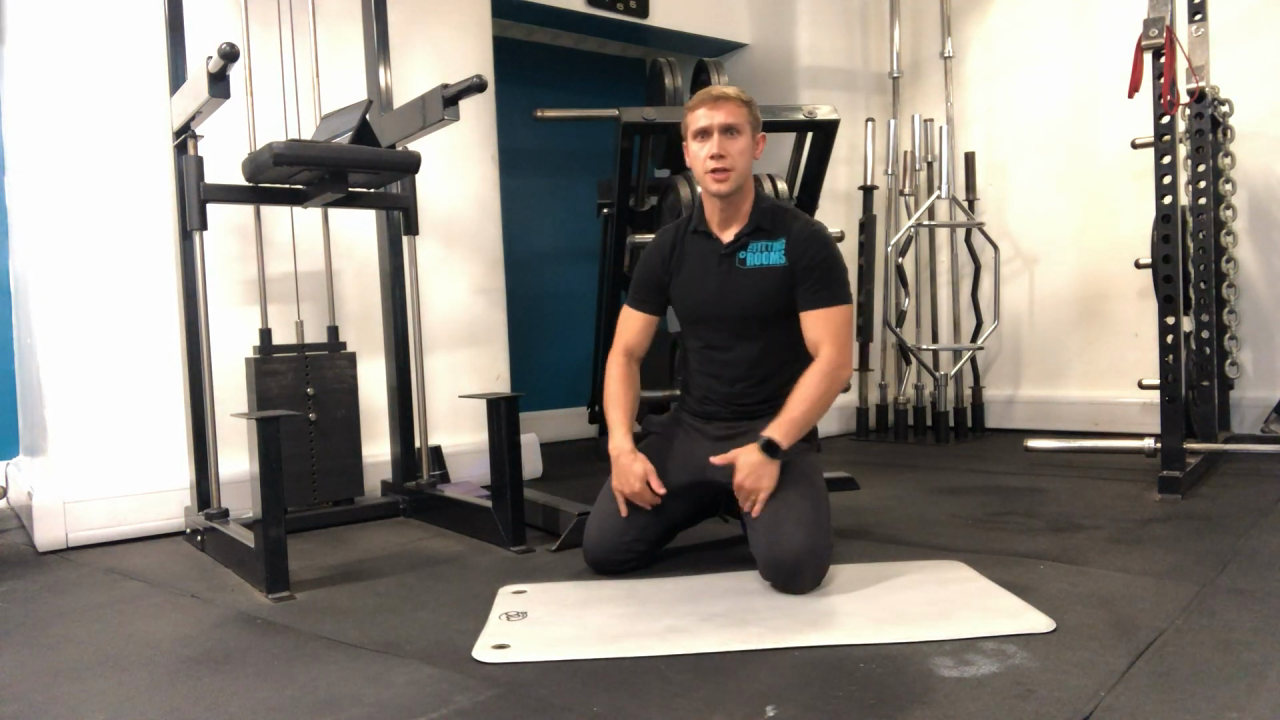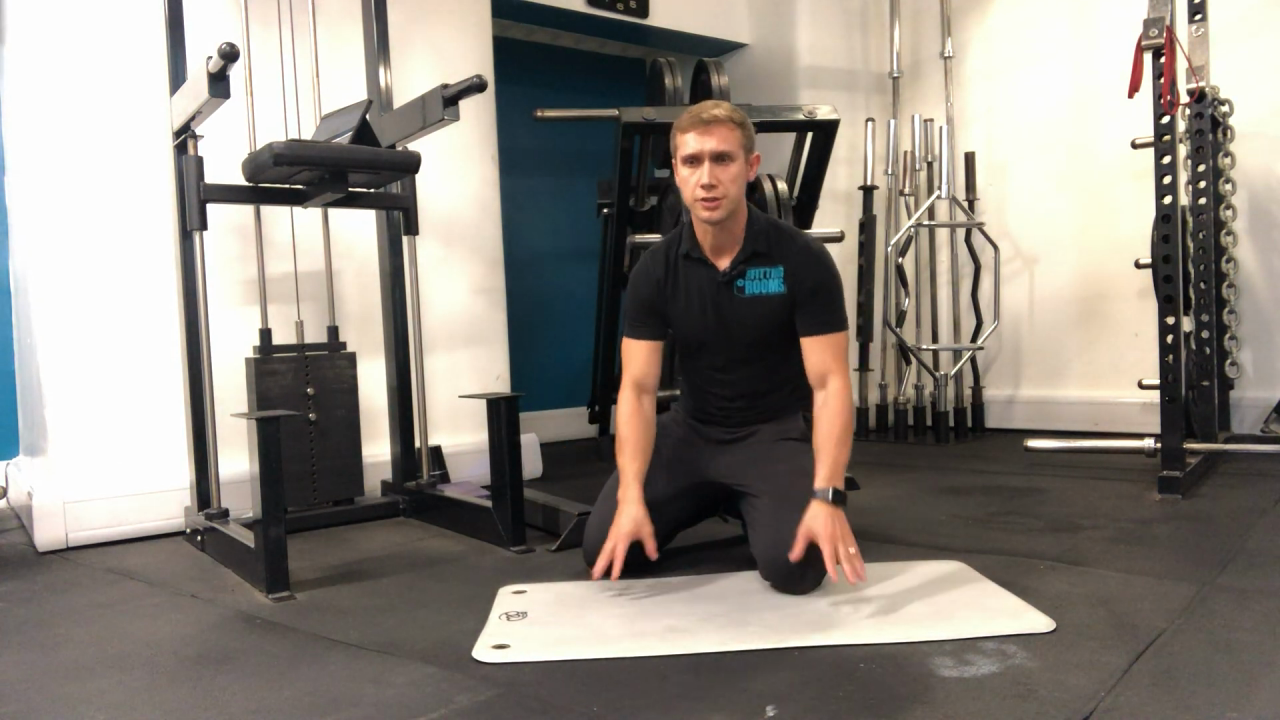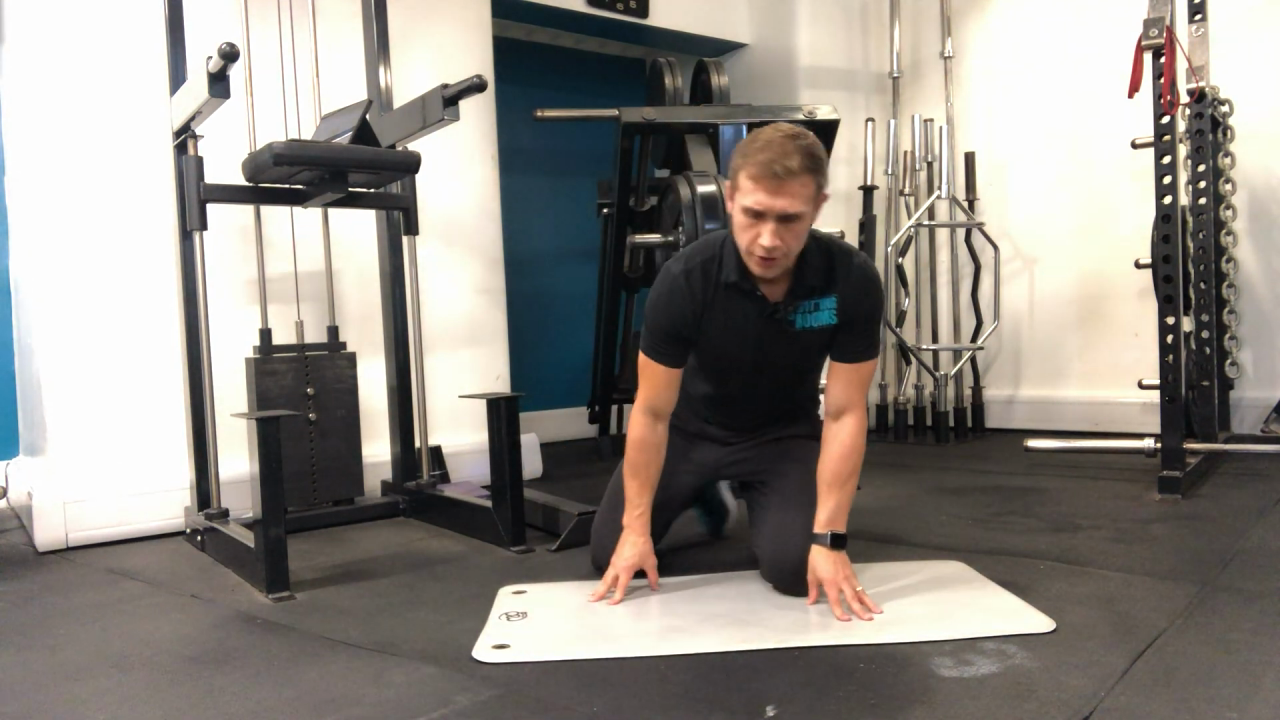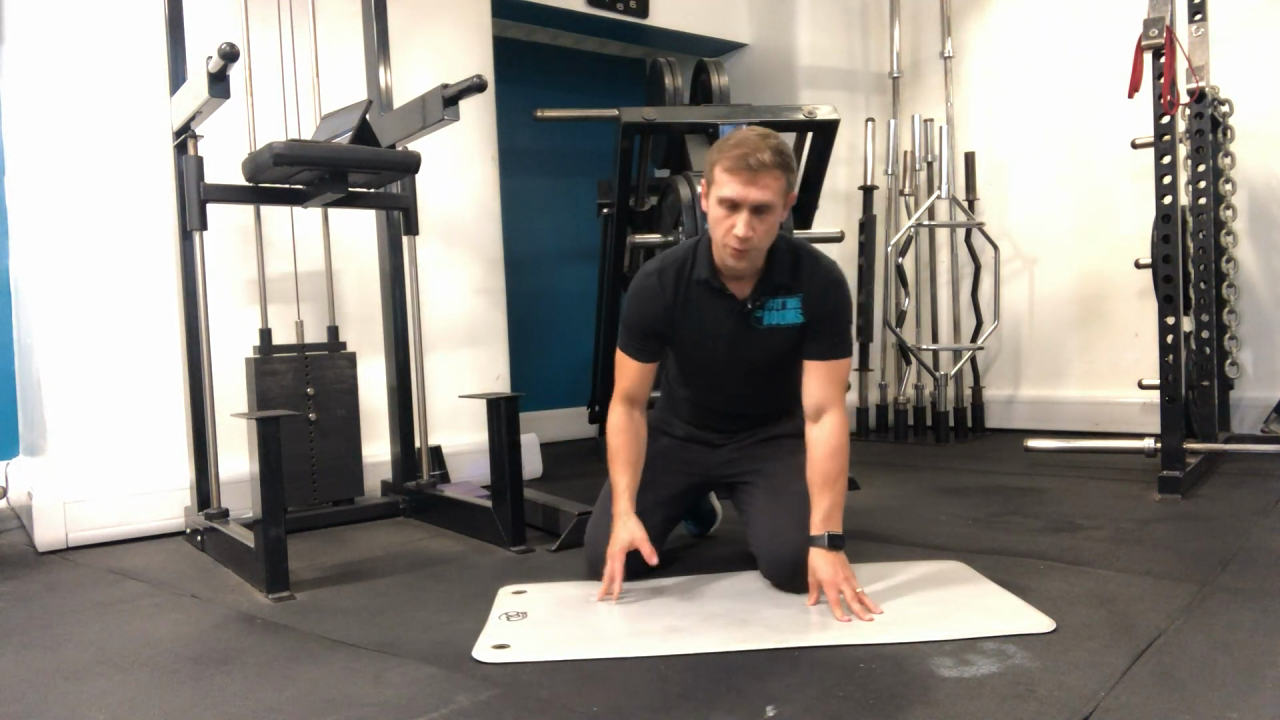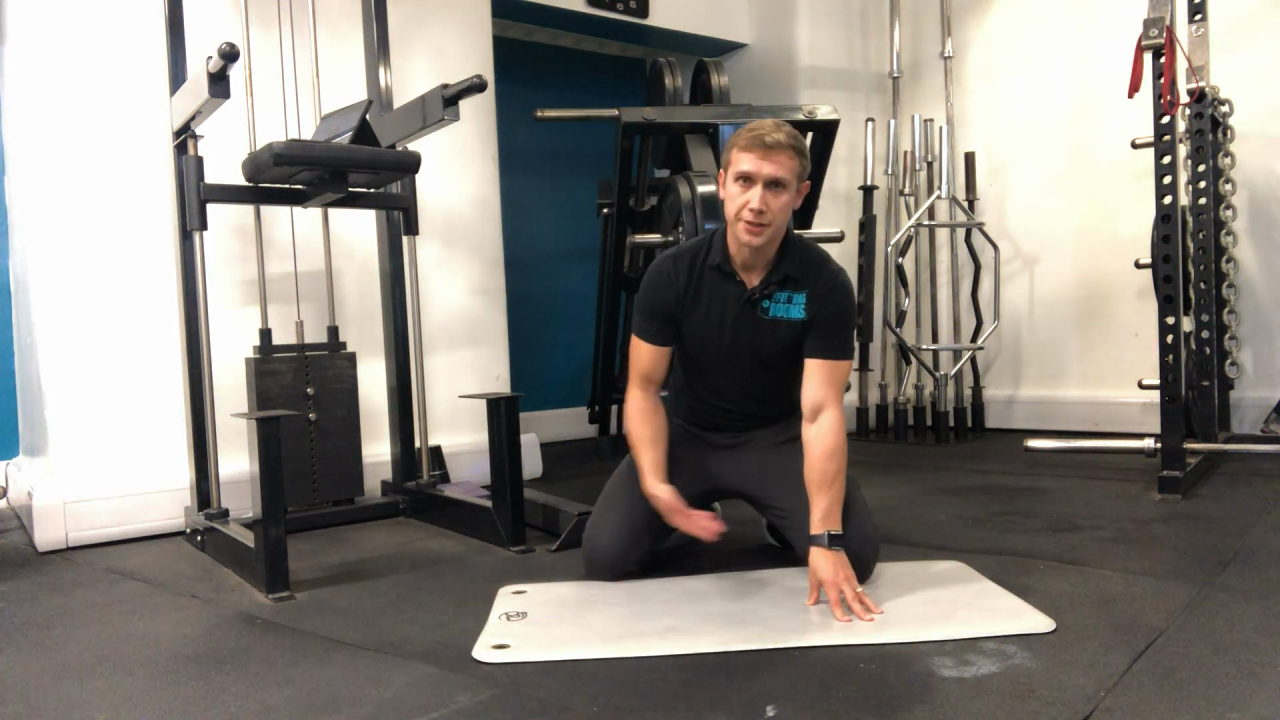
dt=0.5s
person 1, frame 1
left shoulder: (804, 241)
right shoulder: (667, 248)
left elbow: (832, 360)
right elbow: (625, 353)
left wrist: (769, 448)
right wrist: (621, 446)
left hip: (772, 435)
right hip: (690, 429)
left knee: (794, 565)
right knee: (605, 549)
left ankle: (749, 503)
right ankle: (710, 502)
person 1, frame 2
left shoulder: (803, 260)
right shoulder: (654, 269)
left elbow: (830, 384)
right elbow: (637, 389)
left wrist: (827, 497)
right wrist: (630, 497)
left hip: (776, 433)
right hip: (691, 431)
left knee: (793, 567)
right knee: (605, 550)
left ankle: (753, 505)
right ankle: (717, 499)
person 1, frame 3
left shoulder: (854, 280)
right shoulder: (684, 280)
left elbow: (844, 415)
right elbow: (652, 414)
left wrist: (828, 539)
right wrist: (635, 529)
left hip: (785, 433)
right hip: (692, 429)
left knee: (792, 568)
right knee: (611, 555)
left ankle: (754, 501)
right ankle: (707, 493)
person 1, frame 4
left shoulder: (820, 282)
right shoulder: (658, 282)
left elbow: (824, 414)
right elbow: (629, 403)
left wrist: (827, 540)
right wrist: (623, 512)
left hip: (770, 436)
right hip: (678, 433)
left knee: (791, 564)
right knee: (609, 558)
left ankle: (748, 504)
right ankle: (694, 503)
person 1, frame 5
left shoulder: (826, 284)
right shoulder: (672, 272)
left elbow: (821, 412)
right elbow: (642, 389)
left wrist: (825, 538)
right wrist: (655, 483)
left hip: (776, 437)
right hip: (689, 435)
left knee: (855, 555)
right knee: (606, 556)
left ankle: (775, 516)
right ankle: (691, 508)
